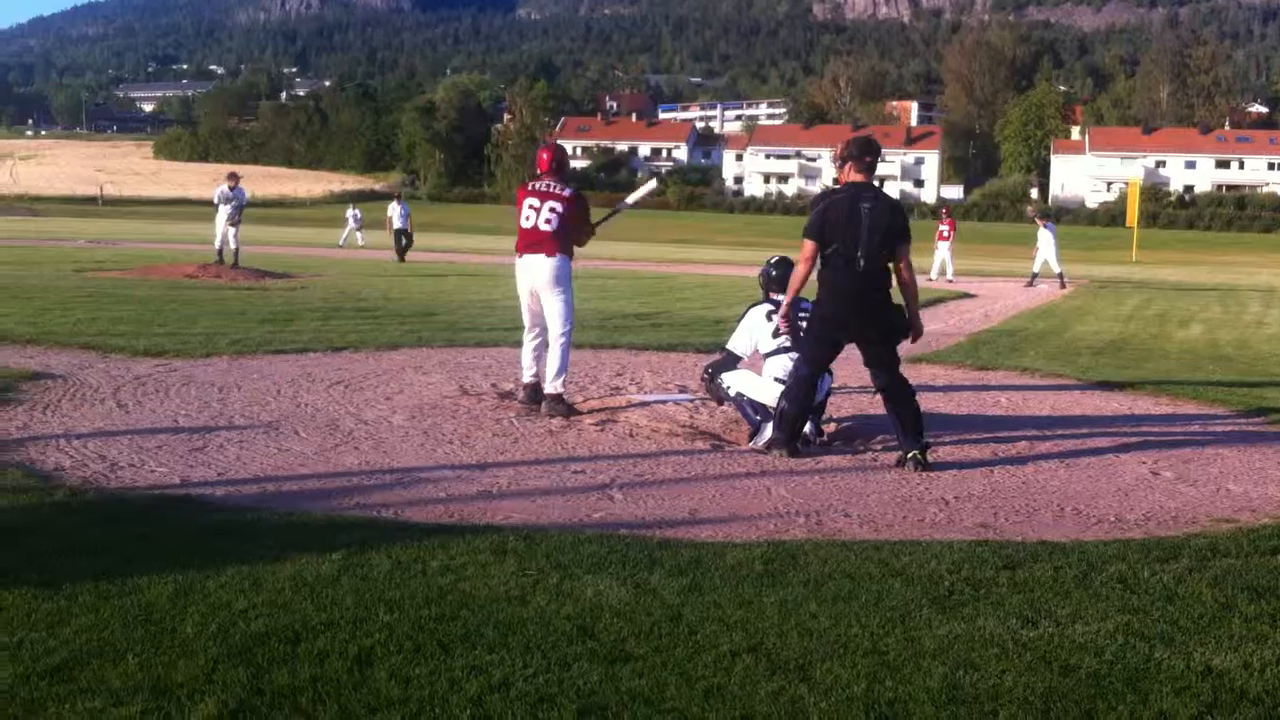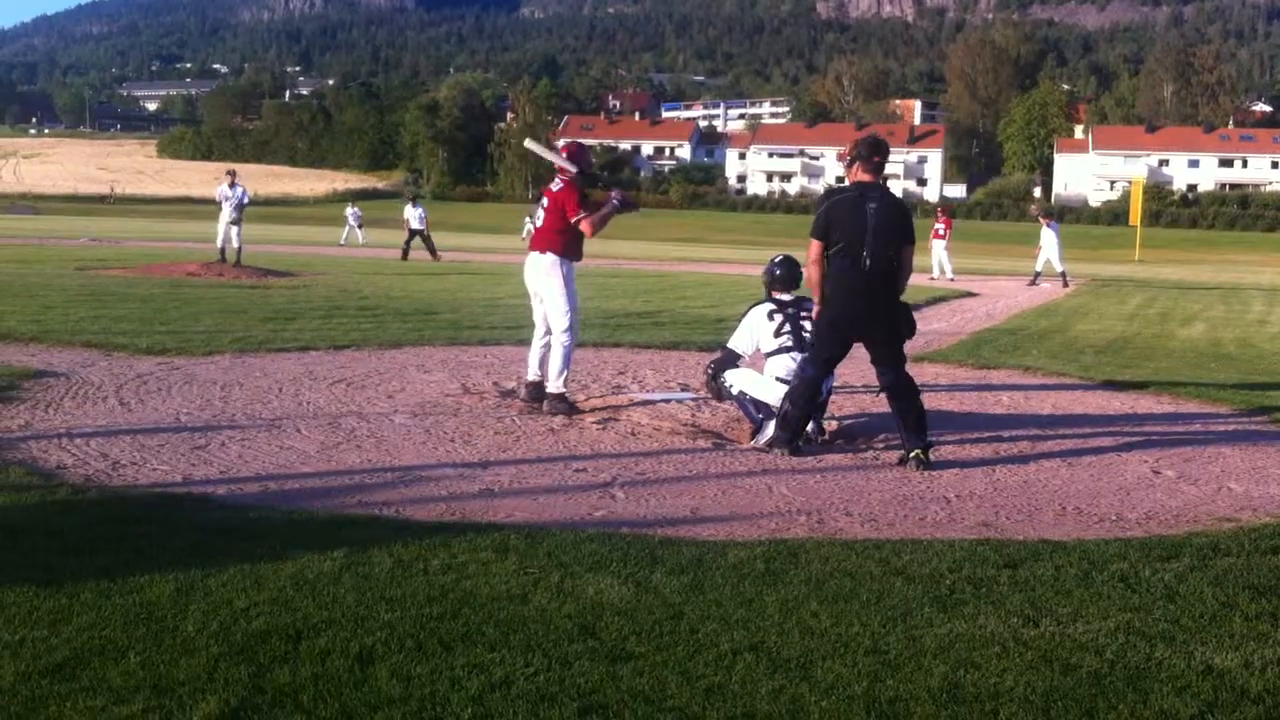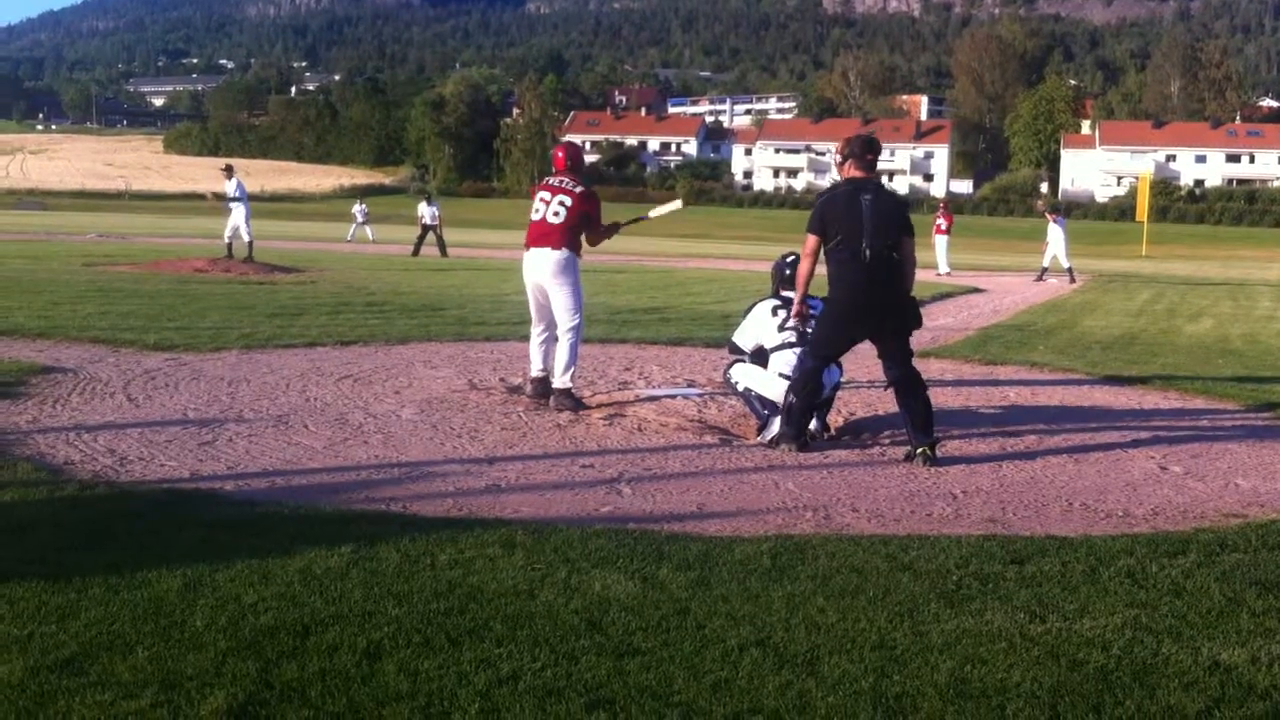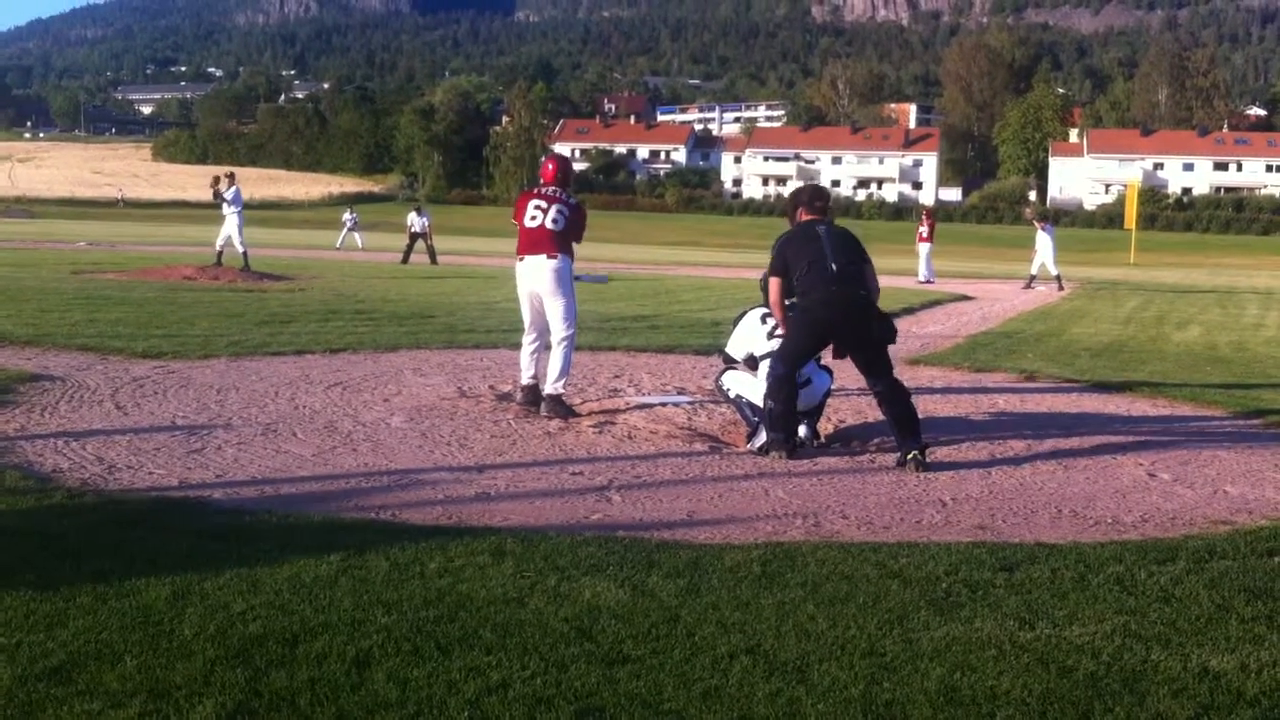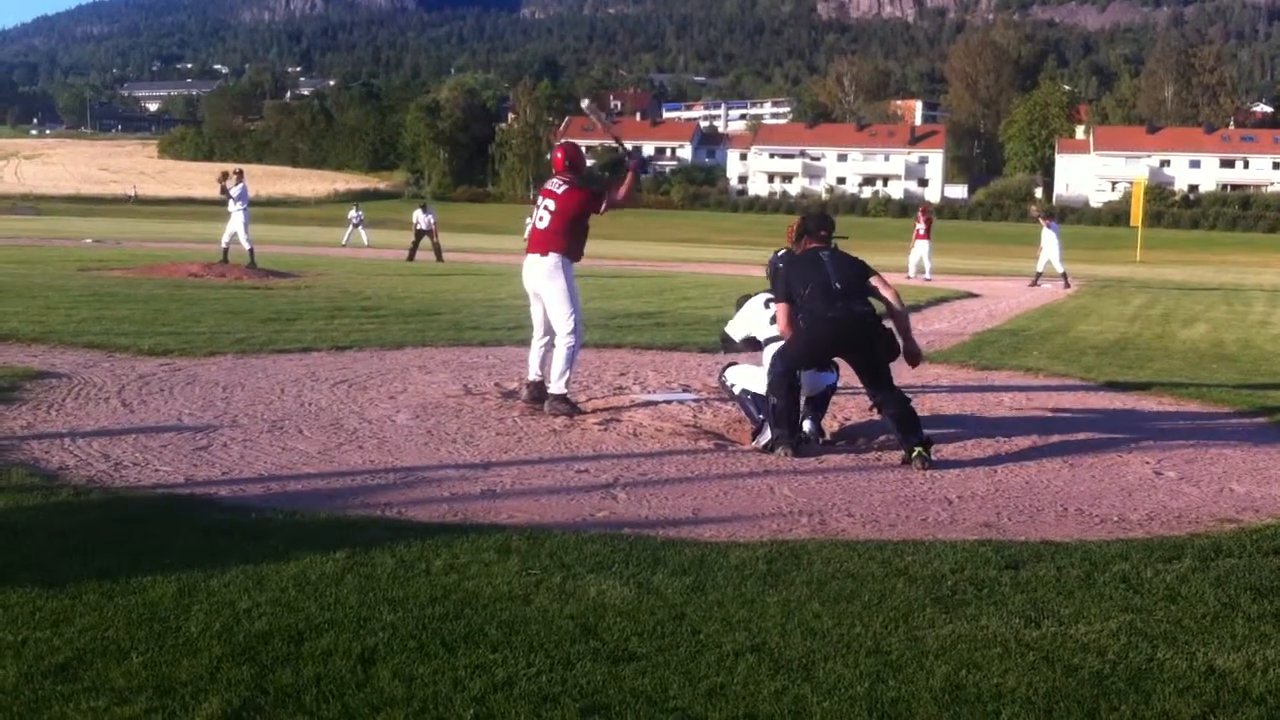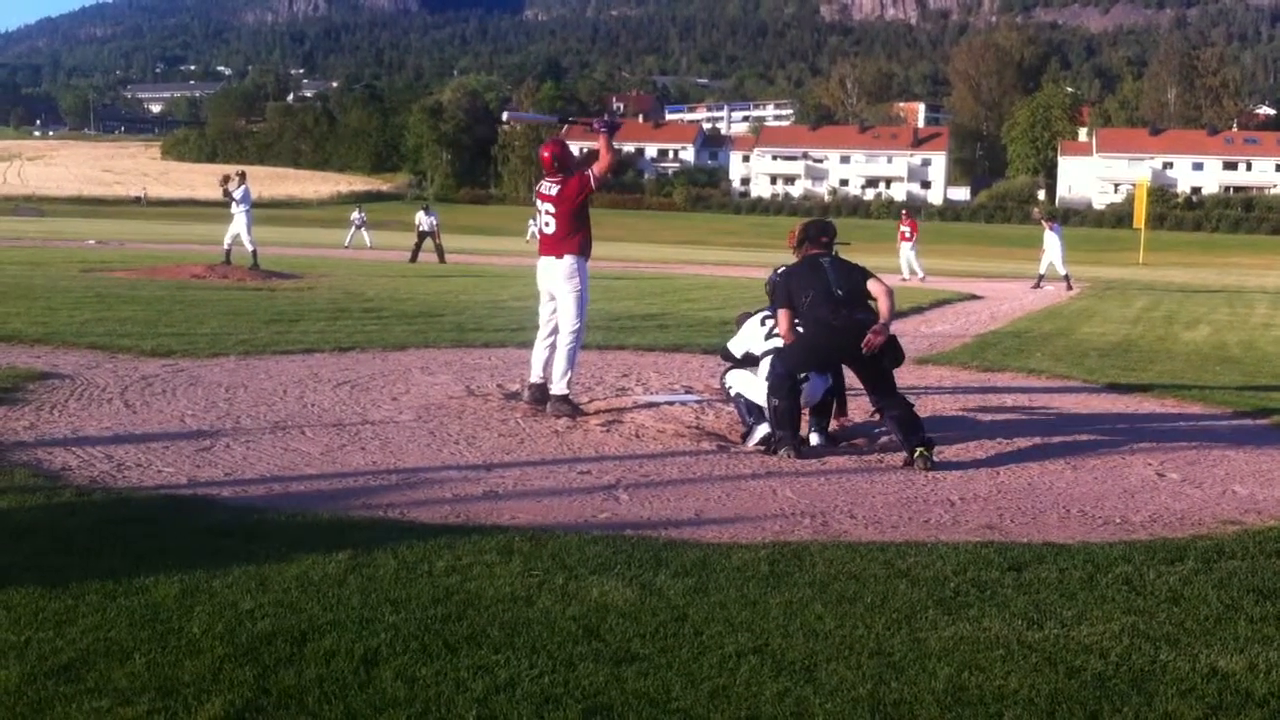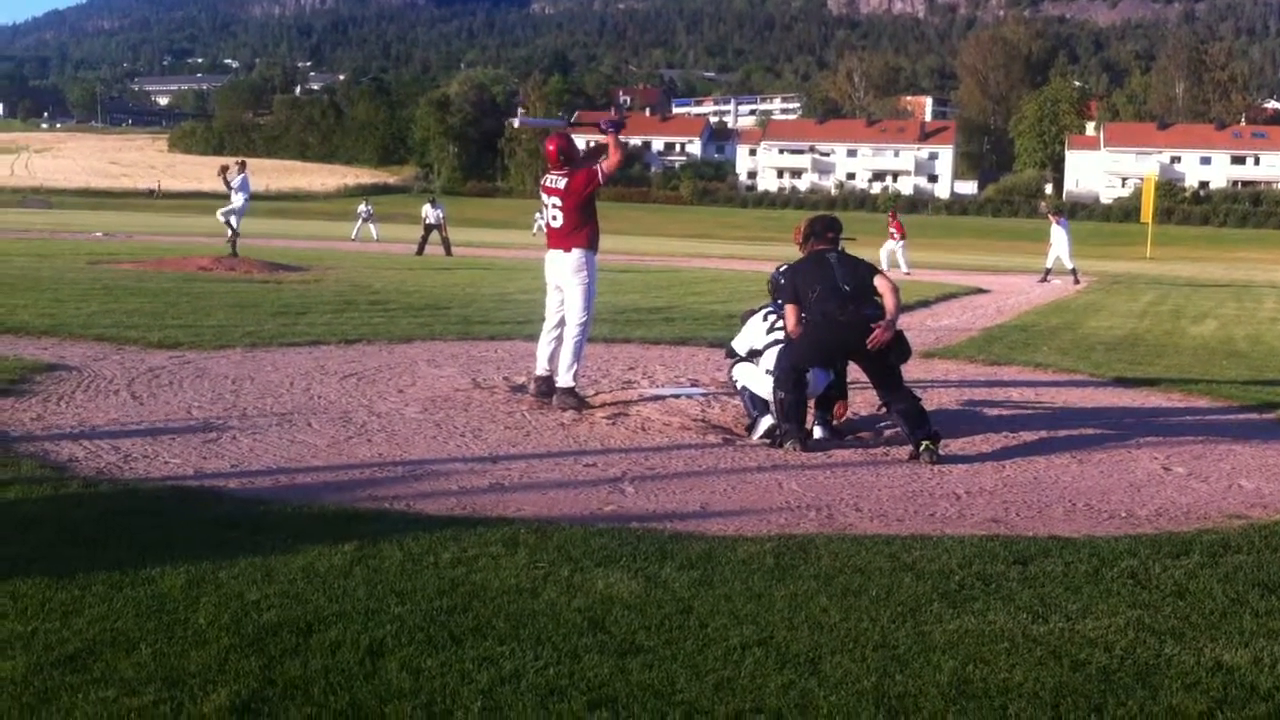
dt=0.5s
person 1, frame 1
left shoulder: (828, 203)
right shoulder: (892, 208)
left elbow: (807, 259)
right elbow: (904, 268)
left wrist: (787, 303)
right wrist: (913, 313)
left hip: (833, 306)
right hip: (875, 307)
left knee: (806, 370)
right knee: (889, 376)
left ankle: (783, 439)
right ankle: (914, 449)
person 1, frame 2
left shoulder: (834, 202)
right shoulder: (898, 208)
left elbow: (815, 259)
right elbow: (905, 267)
left wrist: (819, 302)
left hip: (840, 306)
right hip: (883, 307)
left knee: (813, 370)
right knee: (895, 375)
left ankle: (784, 437)
right ankle: (917, 448)
person 1, frame 3
left shoulder: (830, 198)
right shoulder: (894, 201)
left elbow: (809, 255)
right elbow: (908, 258)
left wrist: (799, 299)
right wrist: (902, 300)
left hip: (846, 300)
right hip: (887, 299)
left knee: (812, 361)
right knee: (902, 369)
left ankle: (791, 434)
right ankle: (923, 444)
person 1, frame 4
left shoulder: (788, 240)
right shoulder: (845, 236)
left elbow: (775, 299)
right elbow: (873, 287)
left wrist: (788, 331)
right wrist: (860, 322)
left hip: (816, 311)
right hip: (859, 309)
left knee: (782, 368)
right knee: (883, 380)
left ankle: (779, 442)
right ankle: (912, 448)
person 1, frame 5
left shoulder: (790, 266)
right shoulder: (851, 262)
left elbow: (784, 325)
right elbow: (888, 293)
left wrist: (805, 352)
right wrist: (908, 338)
left hip: (821, 326)
right hip: (863, 326)
left knee: (782, 366)
right knee: (884, 389)
left ankle: (783, 440)
right ankle: (916, 446)
person 1, frame 6
left shoulder: (791, 273)
right shoulder: (851, 268)
left elbow: (786, 330)
right elbow: (883, 291)
left wrist: (803, 356)
right wrist: (883, 325)
left hip: (823, 334)
right hip: (863, 334)
left knee: (782, 369)
right knee: (886, 394)
left ankle: (786, 442)
right ankle: (919, 447)
person 1, frame 7
left shoulder: (797, 269)
right shoulder: (857, 263)
left elbow: (793, 326)
right elbow: (888, 287)
left wrist: (811, 349)
right wrist: (890, 321)
left hip: (828, 328)
right hip: (869, 328)
left knee: (787, 363)
right knee: (893, 387)
left ankle: (791, 434)
right ankle: (925, 441)
person 2, frame 1
left shoulder: (525, 191)
right shoulder: (574, 198)
right elbow: (579, 240)
right wrist: (587, 230)
left hip: (524, 263)
right hip: (552, 265)
left knee: (533, 330)
right knee: (559, 332)
left ankle: (529, 388)
right ankle: (552, 397)
person 2, frame 2
left shoulder: (557, 186)
right shoulder: (570, 189)
left elbow: (588, 211)
right elbow: (589, 228)
left wrist: (614, 203)
right wrist: (613, 204)
left hip: (535, 262)
right hip: (553, 264)
left knee: (544, 329)
right knee: (563, 331)
left ankle: (532, 385)
right ankle: (555, 395)
person 2, frame 3
left shoulder: (541, 187)
right shoulder: (586, 195)
right elbow: (594, 240)
right wrist: (610, 230)
left hip: (531, 258)
right hip: (559, 259)
left knee: (542, 325)
right knee: (570, 327)
left ankle: (538, 381)
right ankle: (561, 391)
person 2, frame 4
left shoulder: (525, 198)
right shoulder: (575, 207)
left hip: (525, 266)
right hip: (554, 266)
left knee: (533, 332)
right knee: (563, 335)
left ankle: (527, 389)
right ankle: (552, 397)
person 2, frame 5
left shoulder: (547, 187)
right shoulder: (579, 194)
right elbow: (617, 200)
left wrist: (627, 169)
right wrist: (633, 171)
left hip: (532, 264)
right hip: (554, 265)
left knee: (543, 331)
right knee: (568, 332)
left ankle: (534, 386)
right ankle: (556, 396)
person 2, frame 6
left shoulder: (542, 187)
right shoulder: (573, 187)
left elbow: (582, 166)
right elbow: (606, 163)
left wrist: (599, 139)
right wrist: (604, 133)
left hip: (545, 265)
right hip: (568, 266)
left knee: (547, 330)
right knee: (569, 333)
left ankle: (536, 386)
right ankle: (558, 396)
person 2, frame 7
left shoulder: (547, 181)
right shoulder: (579, 180)
left elbow: (578, 162)
right elbow: (616, 161)
left wrist: (603, 141)
right wrist: (612, 132)
left hip: (553, 257)
right hip: (576, 259)
left knee: (553, 322)
right knee: (576, 327)
left ankle: (542, 379)
right ankle: (564, 389)
person 3, frame 1
left shoulder: (758, 312)
right shoulder: (810, 309)
left elbow: (731, 357)
left wrist: (710, 372)
left hip: (777, 392)
left knee: (724, 377)
right knee: (824, 374)
left ankle: (766, 425)
right ankle: (809, 424)
person 3, frame 2
left shoulder: (760, 312)
right shoulder: (812, 308)
left elbow: (731, 355)
left wrist: (712, 369)
left hip: (779, 392)
left knee: (727, 375)
left ankle: (767, 424)
right ankle: (811, 423)
person 3, frame 3
left shoulder: (764, 307)
right shoulder: (818, 305)
left elbow: (735, 348)
left hip: (783, 388)
right hip: (819, 387)
left knee: (734, 371)
right knee: (834, 368)
left ankle: (774, 419)
right ankle: (816, 420)
person 3, frame 4
left shoulder: (754, 316)
left elbow: (729, 358)
right hip: (809, 395)
left knee: (725, 378)
right knee: (824, 374)
left ankle: (763, 427)
right ankle: (806, 427)
person 3, frame 5
left shoulder: (759, 302)
left elbow: (727, 340)
right hip: (812, 379)
left knee: (729, 375)
right knee: (830, 371)
left ankle: (767, 425)
right ankle: (811, 424)
person 3, frame 6
left shoulder: (758, 319)
left elbow: (727, 354)
right wrist: (841, 403)
right hip: (809, 393)
left knee: (730, 376)
right knee: (829, 376)
left ankle: (758, 427)
right ankle: (818, 433)
person 3, frame 7
left shoulder: (761, 316)
left elbow: (730, 352)
left wrist: (755, 350)
right wrist: (840, 396)
left hip: (772, 386)
right hip: (810, 385)
left knee: (738, 368)
right knee: (831, 369)
left ankle: (762, 418)
right ankle: (822, 424)
